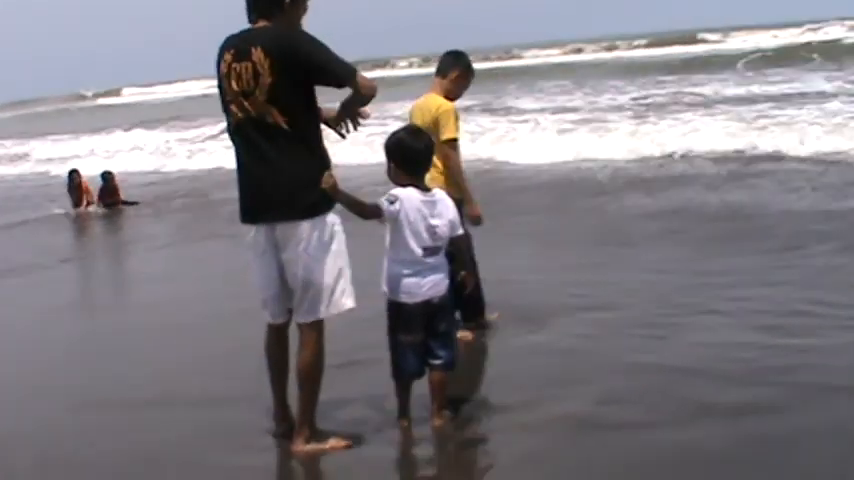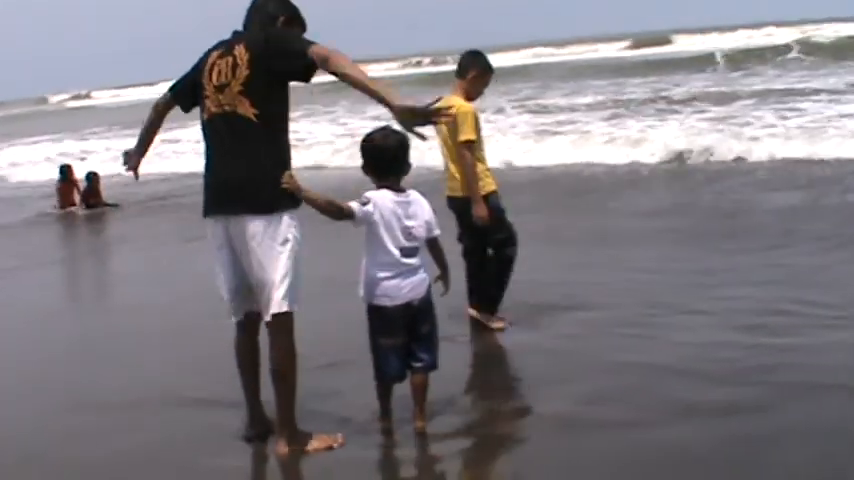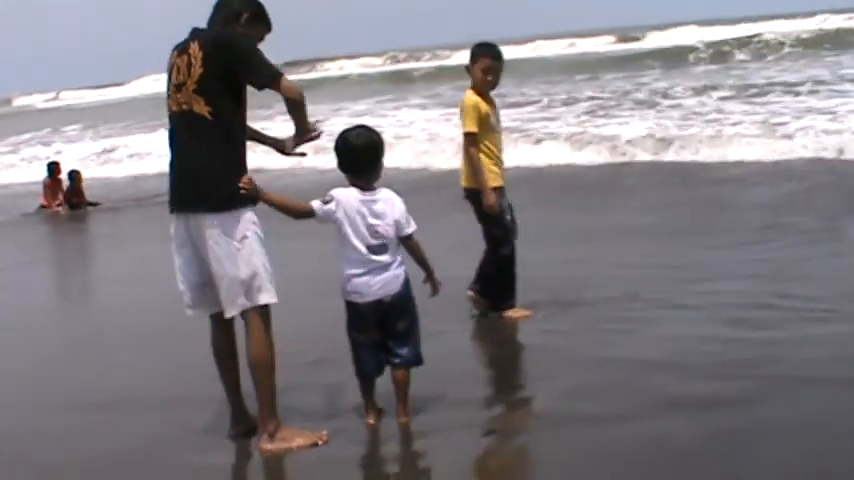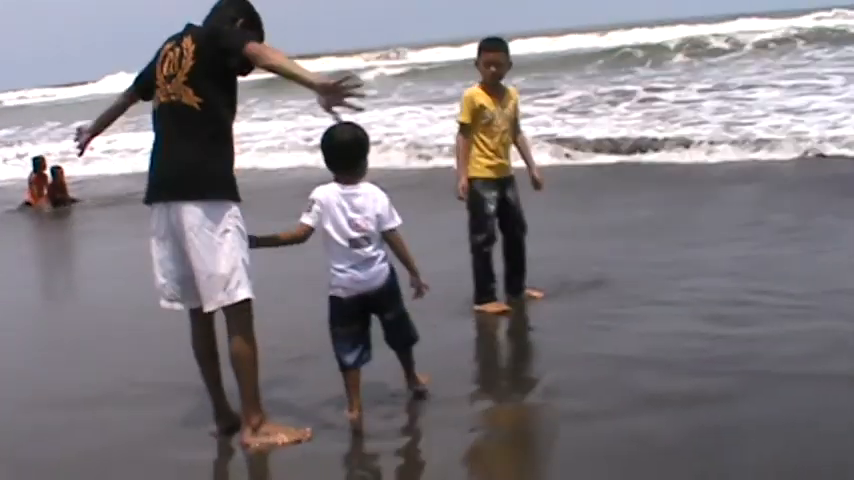
dt=0.4s
person 1, frame 1
left shoulder: (227, 50)
right shoulder: (289, 41)
right elbow: (361, 88)
left wrist: (315, 114)
right wrist: (345, 110)
left hip: (255, 203)
right hip: (303, 201)
left knee: (277, 314)
right knee: (310, 319)
left ankle: (281, 415)
right ankle: (305, 431)
person 1, frame 2
left shoulder: (211, 57)
right shoulder: (280, 44)
left elbow: (163, 104)
right elbow: (330, 61)
left wrist: (139, 150)
right wrist: (394, 104)
left hip: (220, 204)
right hip: (265, 202)
left knee: (245, 316)
right knee: (277, 315)
left ankle: (254, 418)
right ankle: (286, 431)
person 1, frame 3
left shoulder: (181, 52)
right shoulder: (229, 41)
right elbow: (288, 89)
left wrist: (272, 142)
right wrist: (302, 127)
left hip: (183, 199)
right hip: (220, 201)
left knee: (220, 313)
right knee: (254, 312)
left ankle: (239, 415)
right ankle: (271, 429)
person 1, frame 4
left shoulder: (170, 48)
right shoulder: (220, 40)
left elbow: (127, 97)
right elbow: (257, 52)
left wrist: (92, 130)
right wrist: (317, 85)
left hip: (164, 194)
right hip: (206, 193)
left knee: (198, 310)
right knee: (235, 307)
left ankle: (223, 413)
right ankle: (255, 424)
person 2, frame 1
left shoulder: (400, 200)
right shoulder: (444, 200)
left elbow: (370, 212)
right elbow: (458, 243)
left wrist: (338, 193)
right wrist: (467, 270)
left hip: (405, 294)
right hip: (438, 290)
left knee: (405, 360)
right knee: (439, 356)
left ankle: (404, 413)
right ankle: (438, 412)
person 2, frame 2
left shoulder: (374, 202)
right shoulder: (420, 201)
left elbow: (339, 211)
right elbow: (434, 245)
left wrist: (301, 192)
right wrist: (444, 272)
left hip: (384, 296)
right hip: (418, 291)
left knee: (387, 361)
right knee: (420, 358)
left ankle: (385, 416)
right ankle: (419, 415)
person 2, frame 3
left shoulder: (339, 200)
right shoulder: (392, 200)
left elbow: (300, 210)
right elbow: (410, 242)
left wrist: (260, 193)
right wrist: (430, 273)
left hip: (359, 291)
right hip: (395, 287)
left knee: (368, 355)
right knee: (402, 351)
left ankle: (371, 410)
right ankle: (402, 409)
person 2, frame 4
left shoulder: (322, 196)
right shoulder: (376, 195)
left elbow: (300, 234)
right elbow: (394, 239)
left wrist: (259, 241)
right wrist: (415, 273)
left hip: (344, 287)
right hip: (380, 280)
left knee: (349, 349)
right knee: (398, 332)
left ankle: (354, 408)
right ankle: (413, 381)
person 3, frame 1
left shoulder: (418, 107)
right shoulder: (445, 108)
right elbow: (450, 157)
right wrist: (470, 201)
right hip: (445, 194)
right knee: (452, 259)
left ankle: (475, 313)
person 3, frame 2
left shoulder: (442, 105)
right shoulder: (466, 110)
right elbow: (468, 156)
right wrist: (479, 201)
left hip: (456, 192)
right hip: (477, 191)
left knee: (475, 251)
right knee: (505, 243)
left ankle: (482, 307)
right ankle: (484, 306)
person 3, frame 3
left shoulder: (489, 101)
right shoulder: (472, 103)
right elbow: (471, 148)
right wrist: (486, 190)
left hip: (496, 183)
right hip: (483, 186)
left knee: (503, 241)
right knee: (503, 243)
left ankle: (481, 289)
right ankle: (501, 304)
person 3, frame 4
left shoulder: (512, 95)
right shoulder: (472, 97)
right elbow: (463, 137)
left wrist: (532, 168)
right wrist: (462, 177)
left hip: (505, 175)
right hip: (480, 176)
left knee: (515, 232)
right knee: (484, 236)
left ankle: (516, 287)
right ankle: (485, 298)
